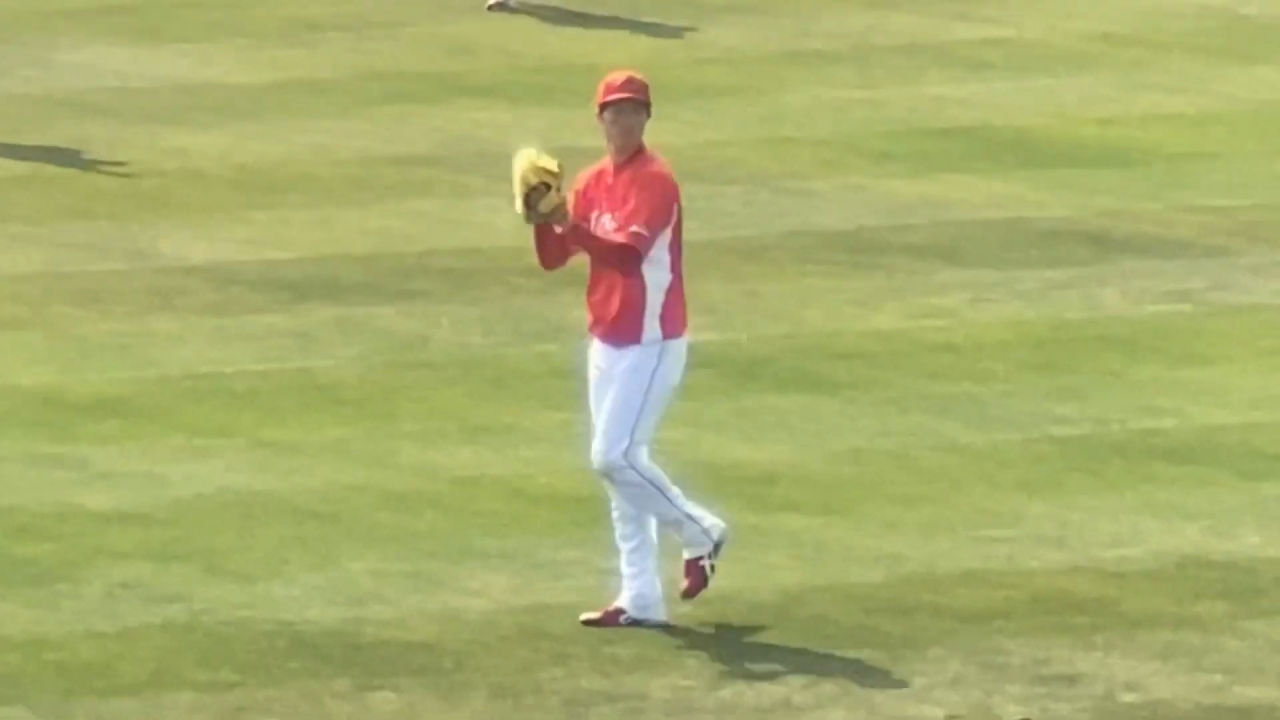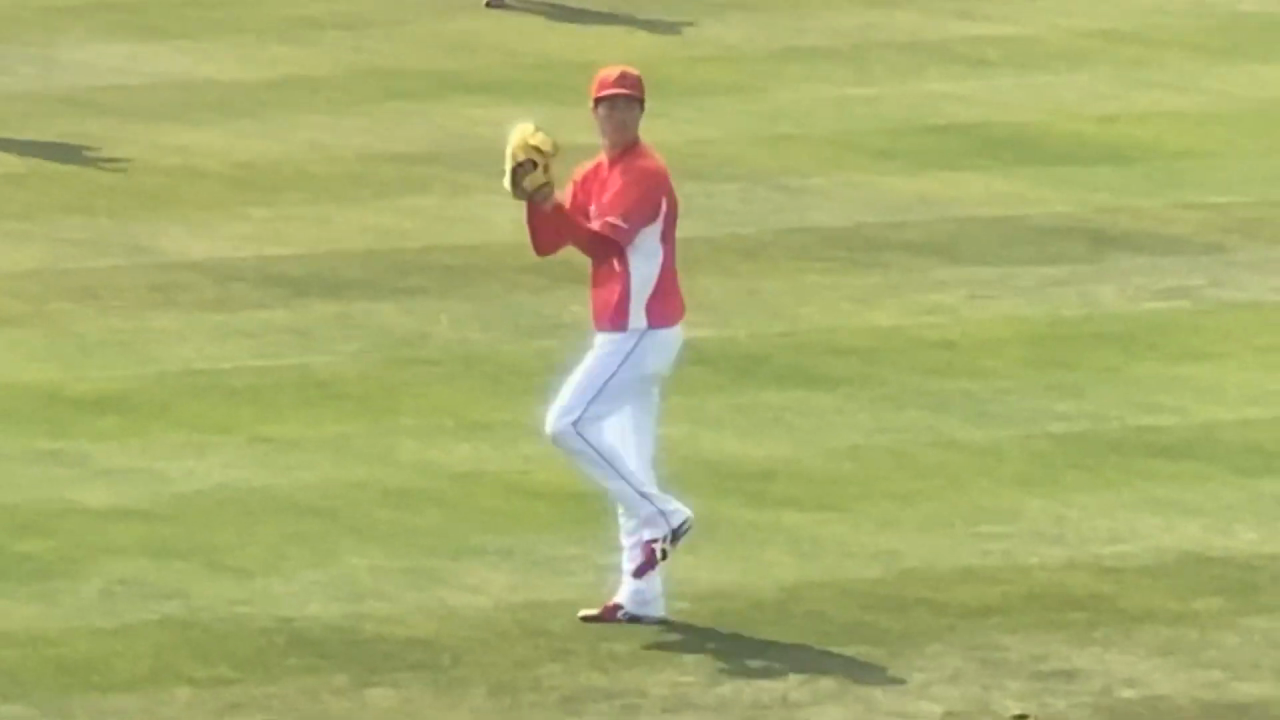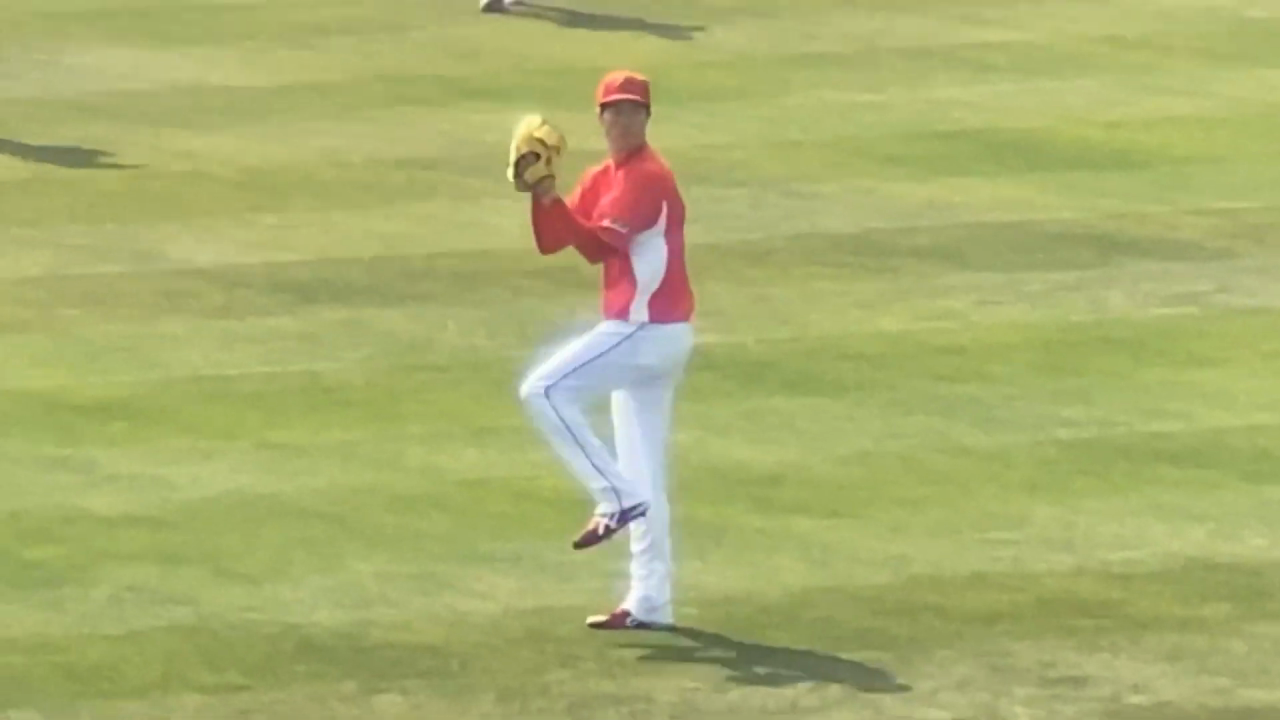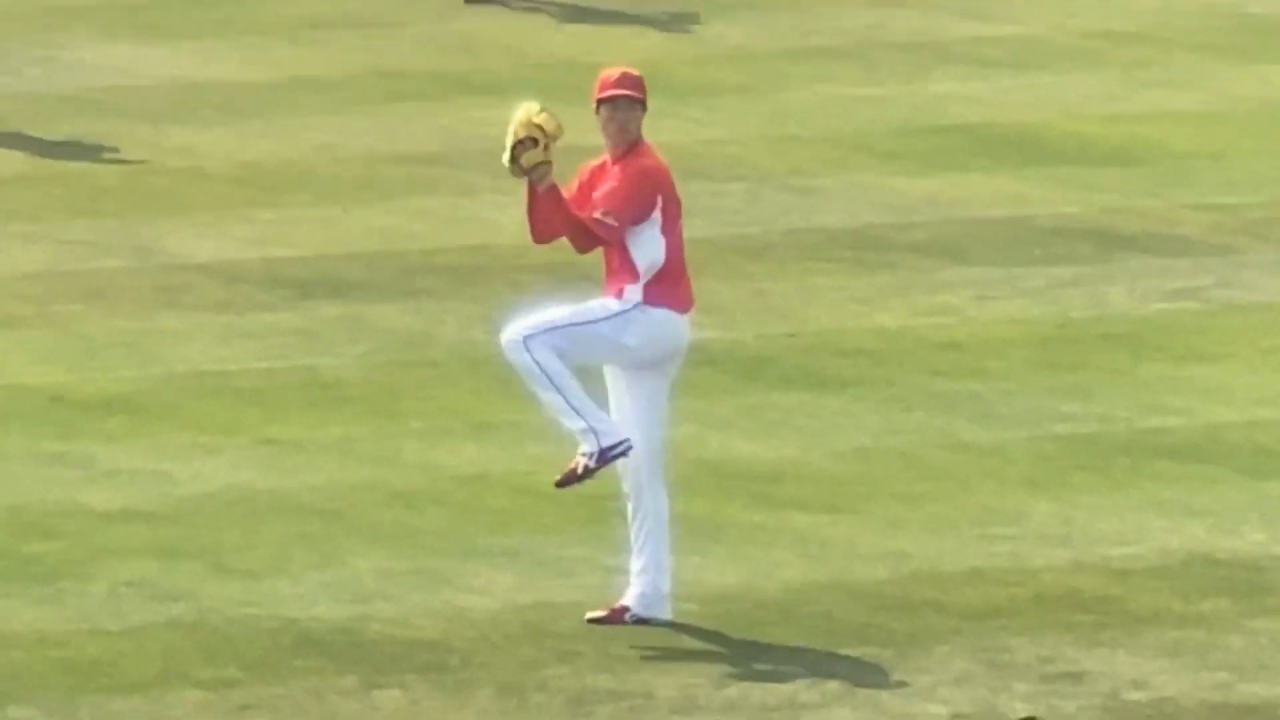
dt=0.1s
person 1, frame 1
left shoulder: (654, 179)
right shoulder: (589, 181)
left elbow: (625, 254)
right elbow: (553, 258)
left wrist: (568, 222)
right wrist: (545, 218)
left hip: (649, 340)
right hip: (608, 341)
left knee: (615, 457)
right knee: (618, 464)
left ankle: (700, 530)
right ankle: (640, 597)
person 1, frame 2
left shoulder: (645, 173)
right shoulder: (590, 174)
left elbow: (602, 243)
right elbow: (546, 244)
left wrist: (553, 204)
right wrist: (535, 198)
left hip: (642, 329)
right hip: (618, 330)
left knee: (567, 425)
right knee: (627, 458)
left ankle: (661, 517)
right ankle: (641, 595)
person 1, frame 3
left shoulder: (649, 176)
right shoulder: (600, 178)
left elbow: (596, 246)
right elbow: (551, 242)
left wrist: (554, 197)
right wrist: (541, 194)
left hip: (649, 326)
right hip: (646, 330)
left knee: (541, 392)
right knee: (638, 469)
left ankle: (613, 500)
right ankle: (649, 602)
person 1, frame 4
left shoulder: (644, 171)
right shoulder: (598, 172)
left elbow: (587, 237)
right elbow: (546, 232)
left wrist: (549, 185)
right wrist: (536, 181)
left hip: (646, 315)
right hip: (647, 319)
left knee: (520, 338)
right knee: (640, 464)
left ankle: (598, 436)
right ankle: (648, 598)
